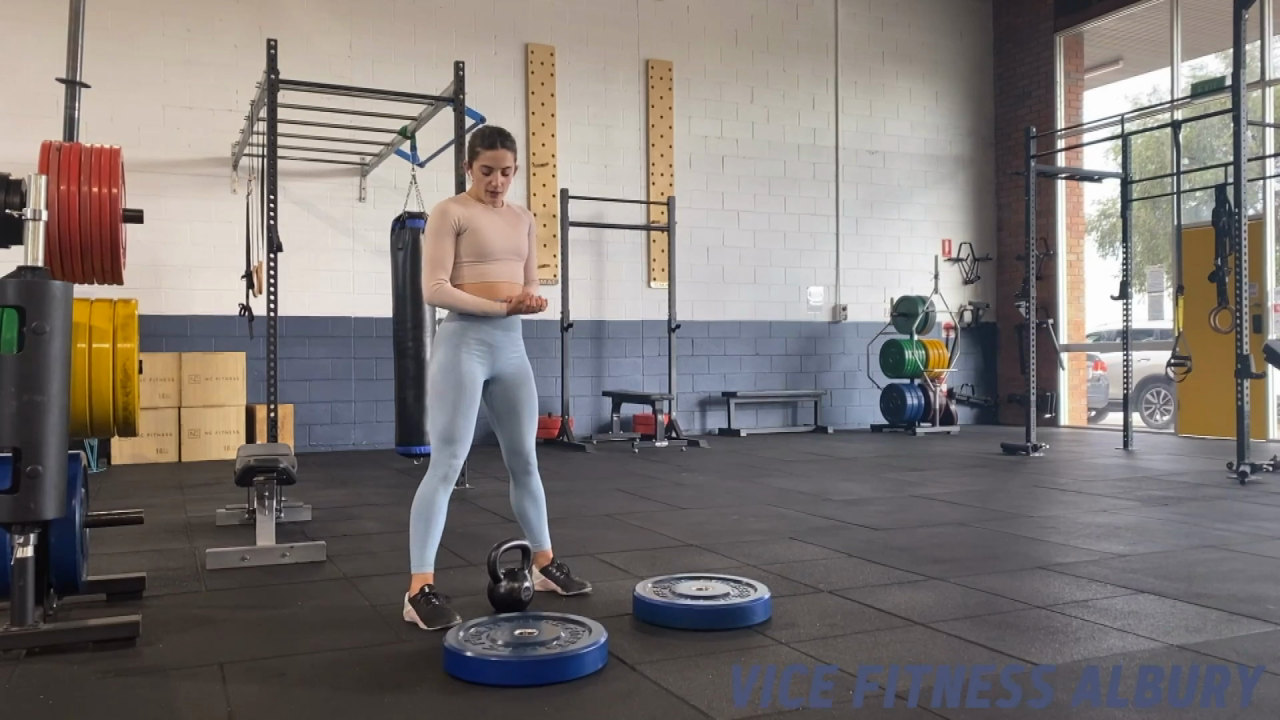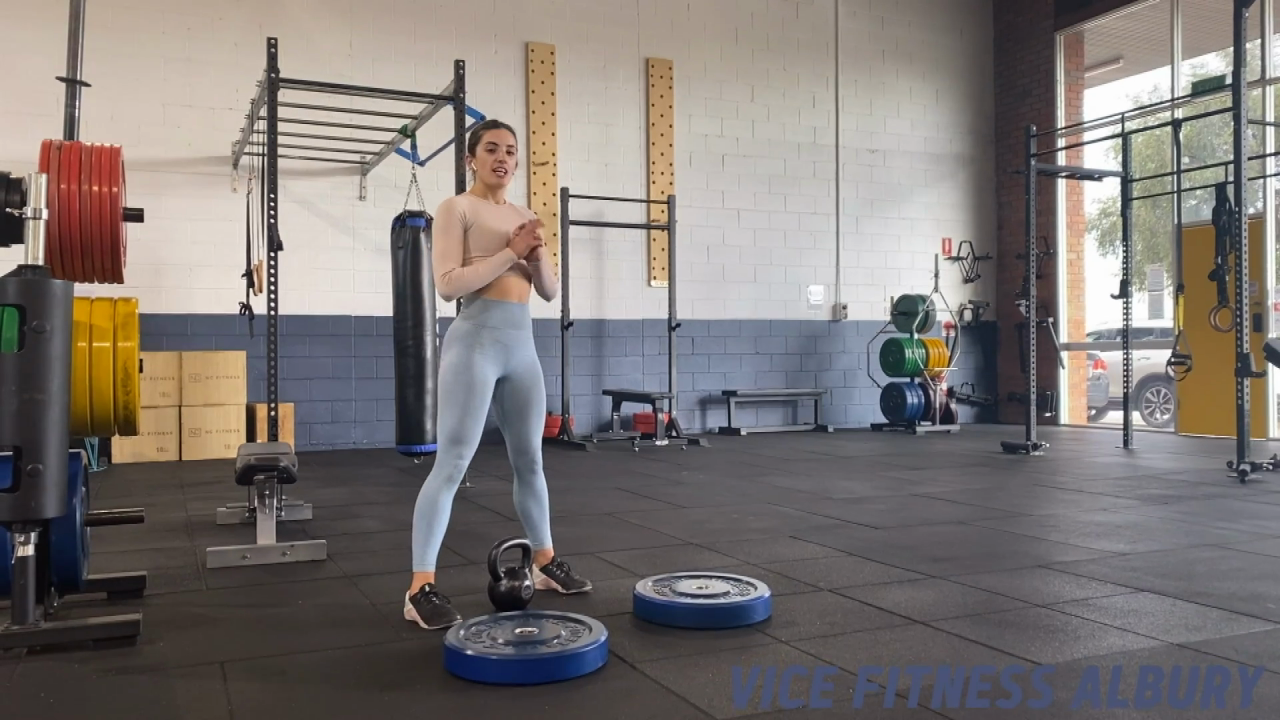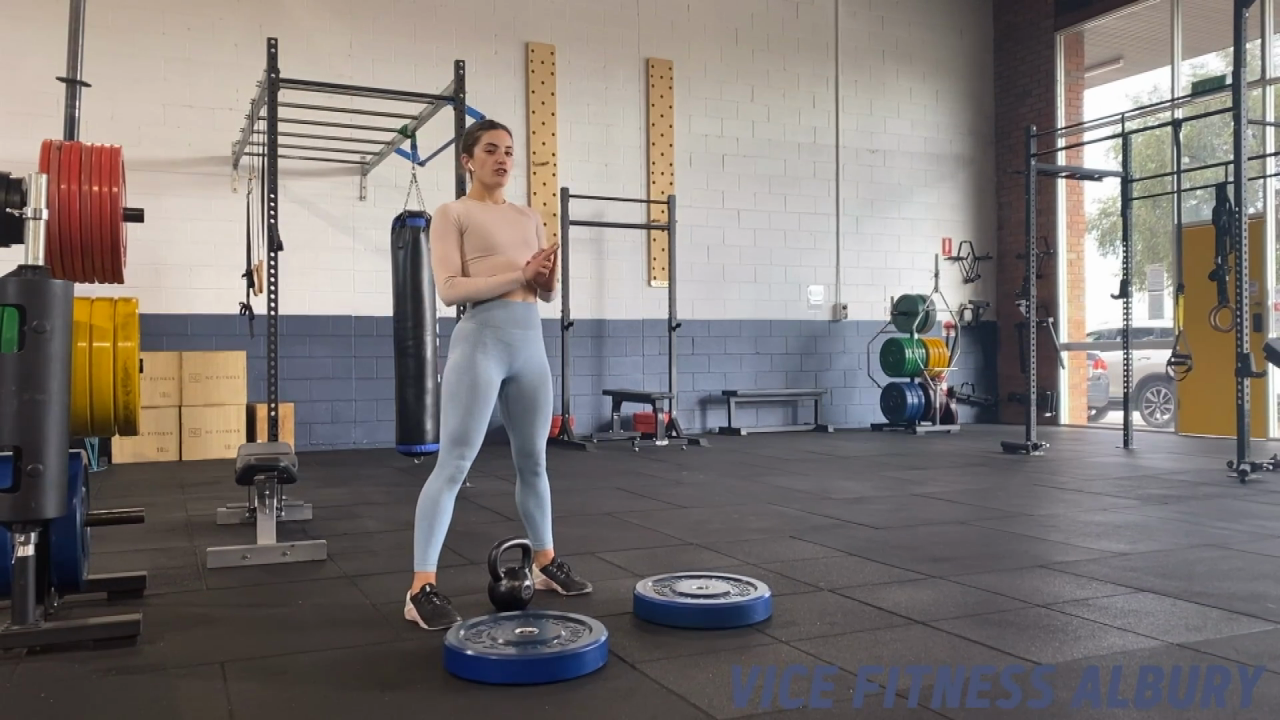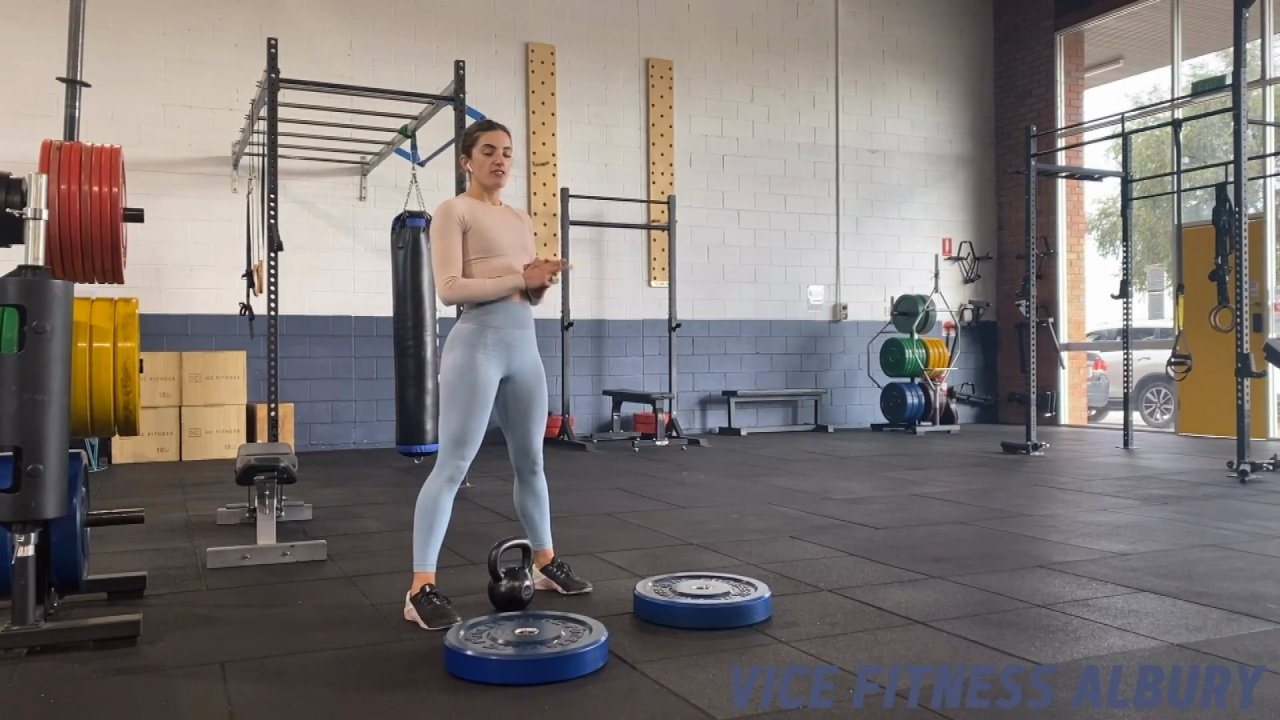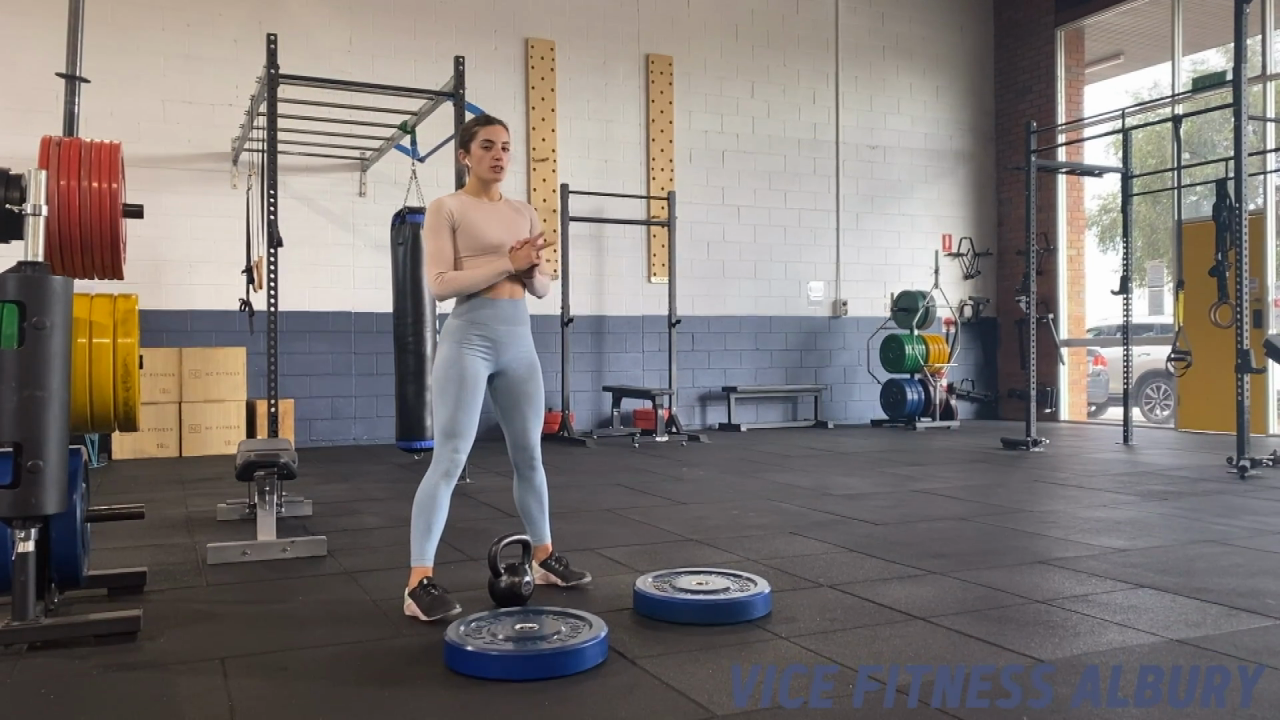
dt=0.5s
person 1, frame 1
left shoulder: (522, 218)
right shoulder: (449, 212)
right elbow: (434, 290)
left wrist: (531, 300)
right wrist: (502, 305)
left hip: (511, 345)
right hip: (464, 341)
left knee: (524, 460)
right knee: (447, 464)
left ankle: (544, 563)
right ankle: (420, 589)
person 1, frame 2
left shoulder: (525, 218)
right shoulder: (456, 208)
left elbow: (550, 290)
right elbow: (447, 284)
left wrist: (536, 258)
right wrist: (509, 253)
left hip: (521, 342)
right hip: (476, 338)
left knee: (529, 460)
right knee: (452, 463)
left ankle: (545, 561)
right ankle: (421, 588)
person 1, frame 3
left shoulder: (529, 218)
right shoulder: (453, 214)
left elbow: (547, 294)
right elbow: (449, 288)
left wrist: (546, 279)
right wrist: (519, 274)
left hip: (530, 342)
right hip: (481, 340)
left knee: (534, 462)
right knee: (454, 463)
left ankle: (545, 562)
right ankle: (421, 587)
person 1, frame 4
left shoulder: (521, 218)
right shoulder: (454, 210)
right elbow: (450, 288)
left wrist: (540, 281)
right wrist: (518, 279)
left hip: (523, 343)
right hip: (478, 341)
left knee: (530, 461)
right knee: (453, 464)
left ankle: (545, 561)
right ankle: (421, 588)
person 1, frame 5
left shoulder: (525, 213)
right shoulder: (446, 208)
left elbow: (543, 286)
right elbow: (439, 284)
left wrist: (530, 271)
right wrist: (506, 264)
left hip: (518, 339)
right hip: (467, 338)
left knee: (528, 456)
right knee: (449, 460)
left ankle: (544, 557)
right ankle: (420, 582)
